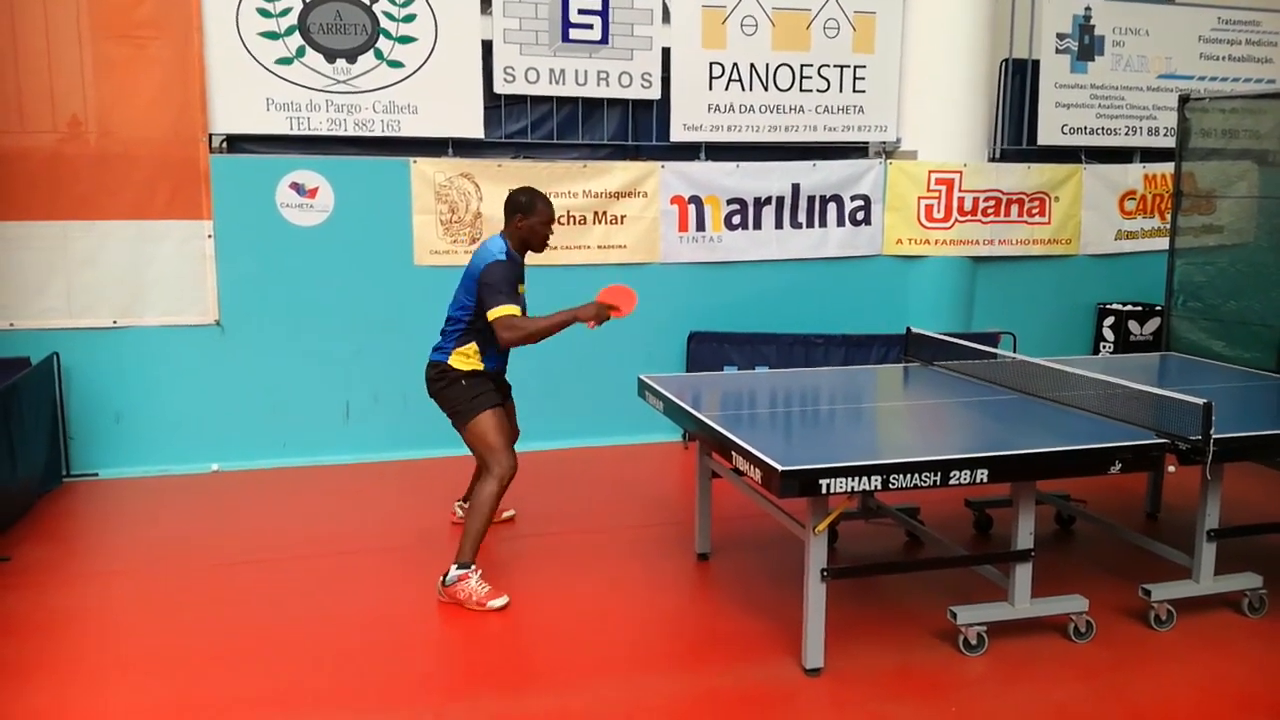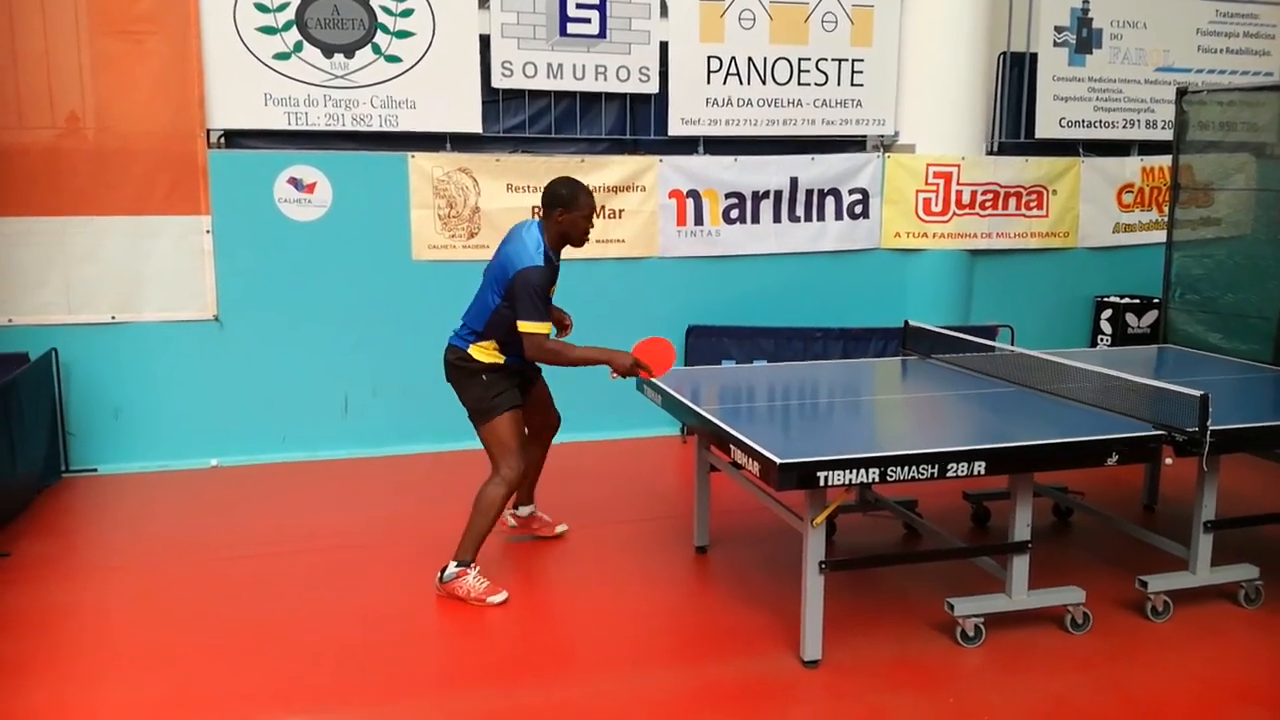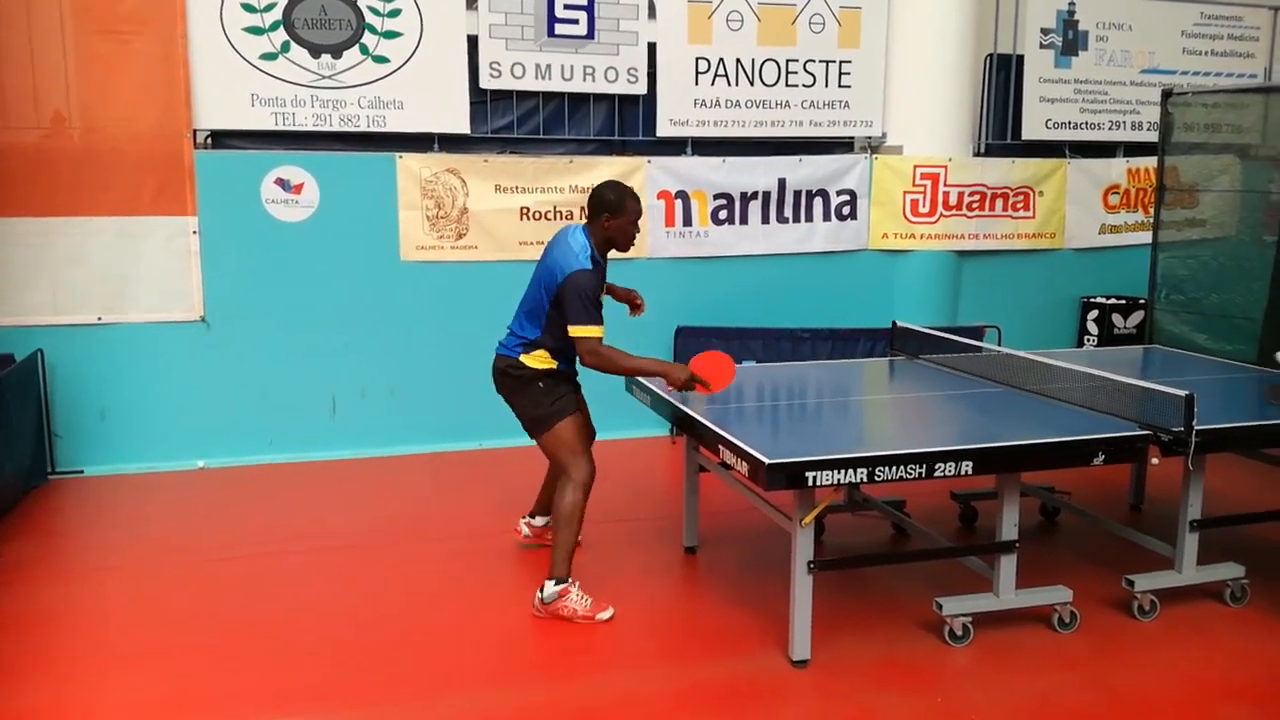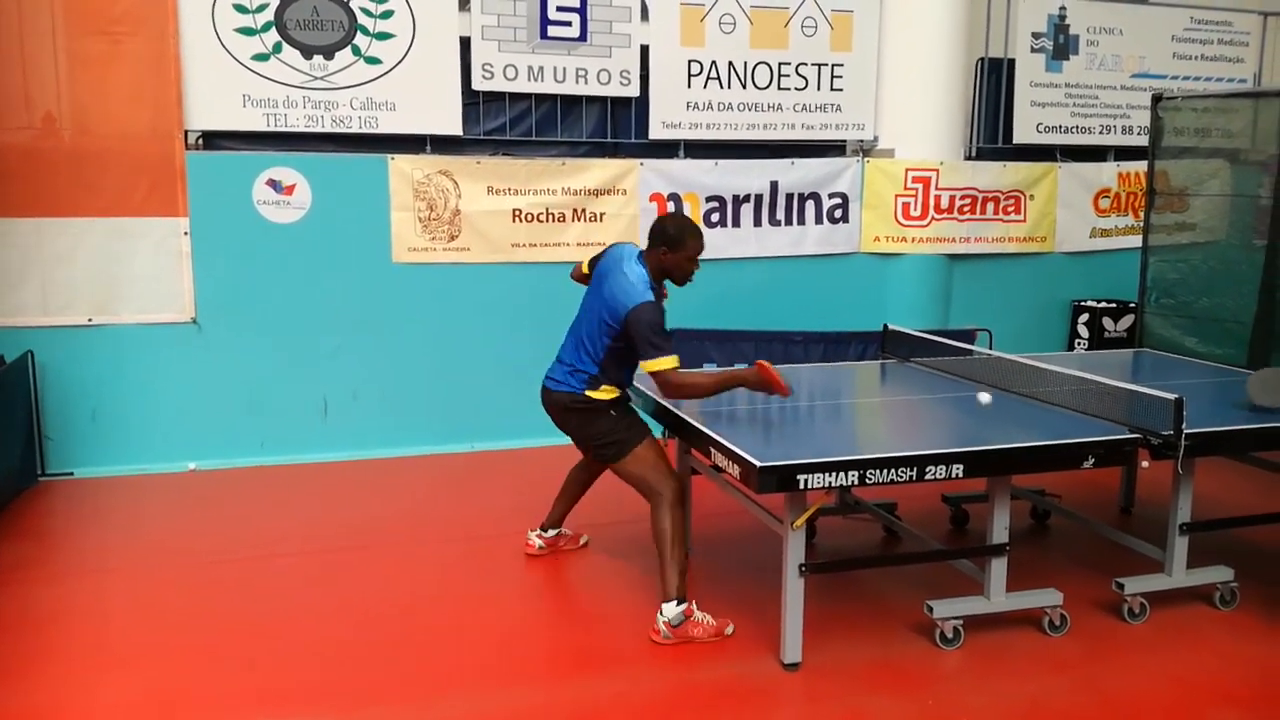
dt=0.4s
person 1, frame 1
left shoulder: (500, 253)
right shoulder: (499, 266)
right elbow: (509, 334)
left wrist: (524, 319)
right wrist: (576, 314)
left hip: (476, 369)
right hip: (458, 373)
left knee: (505, 436)
right knee: (502, 466)
left ankle: (469, 505)
right ankle: (459, 574)
person 1, frame 2
left shoulder: (531, 232)
right shoulder: (532, 267)
right elbow: (538, 348)
left wrist: (550, 311)
right wrist: (606, 356)
left hip: (505, 355)
right hip: (479, 363)
left knee: (545, 426)
right knee: (512, 469)
left ankle: (522, 511)
right ankle: (458, 571)
person 1, frame 3
left shoulder: (574, 236)
right shoulder: (581, 273)
right elbow: (592, 354)
left wrist: (617, 292)
right wrist: (663, 369)
left hip: (542, 364)
right hip: (528, 371)
left knee: (580, 438)
right knee: (579, 473)
left ankle: (537, 522)
right ankle: (555, 589)
person 1, frame 4
left shoulder: (619, 253)
right shoulder: (643, 308)
left elbow: (580, 273)
right elbow: (672, 384)
right wrist: (740, 377)
left hip: (560, 389)
right hip: (586, 403)
left knee: (599, 456)
right knee: (668, 491)
left ankle: (547, 533)
right ankle: (674, 613)
